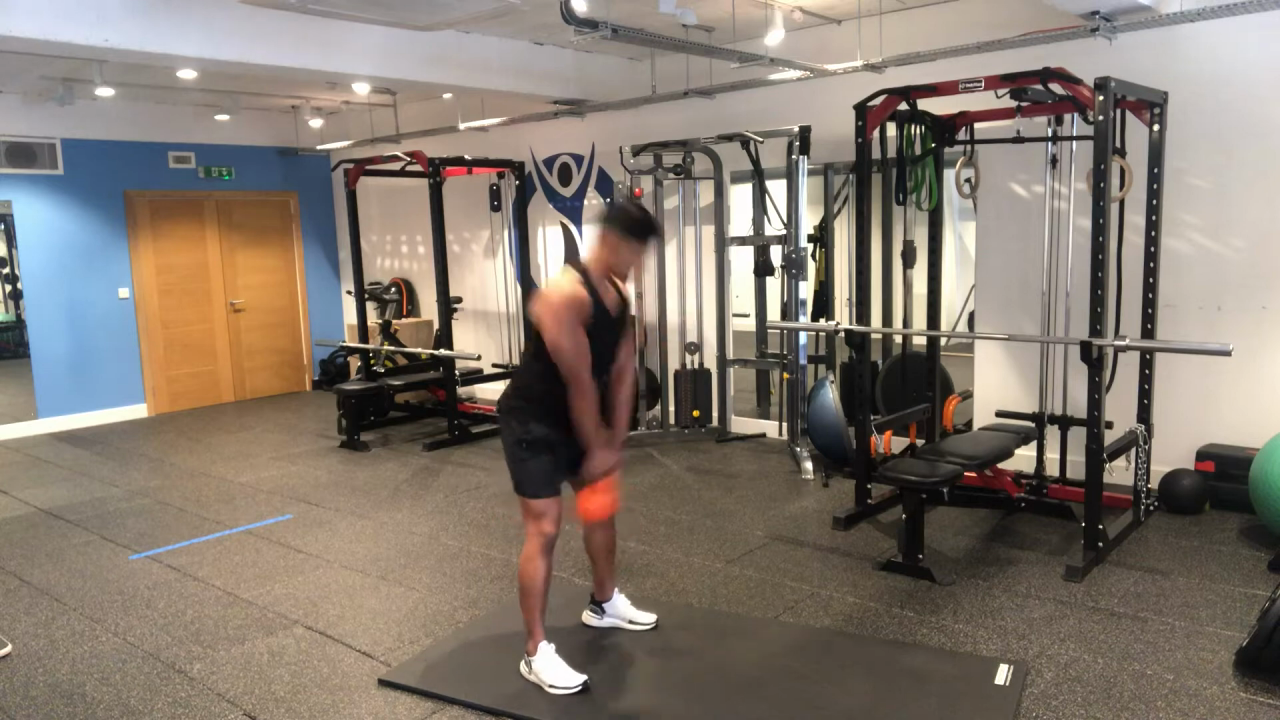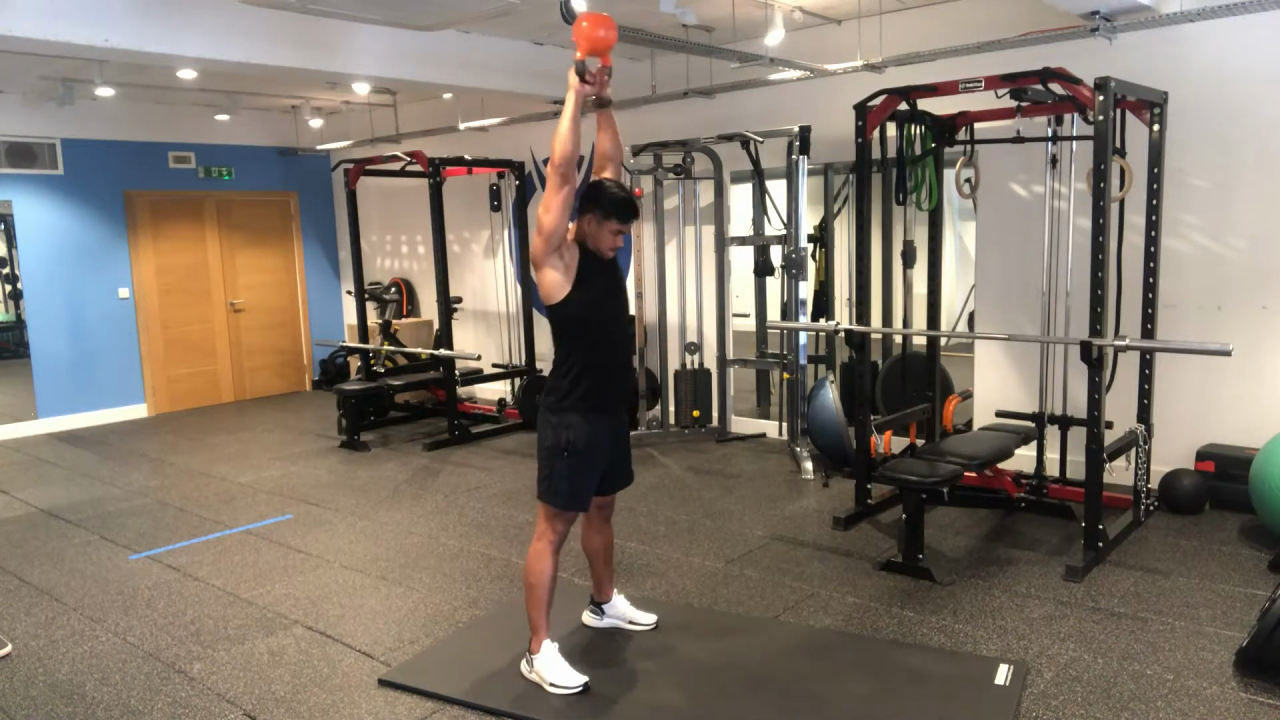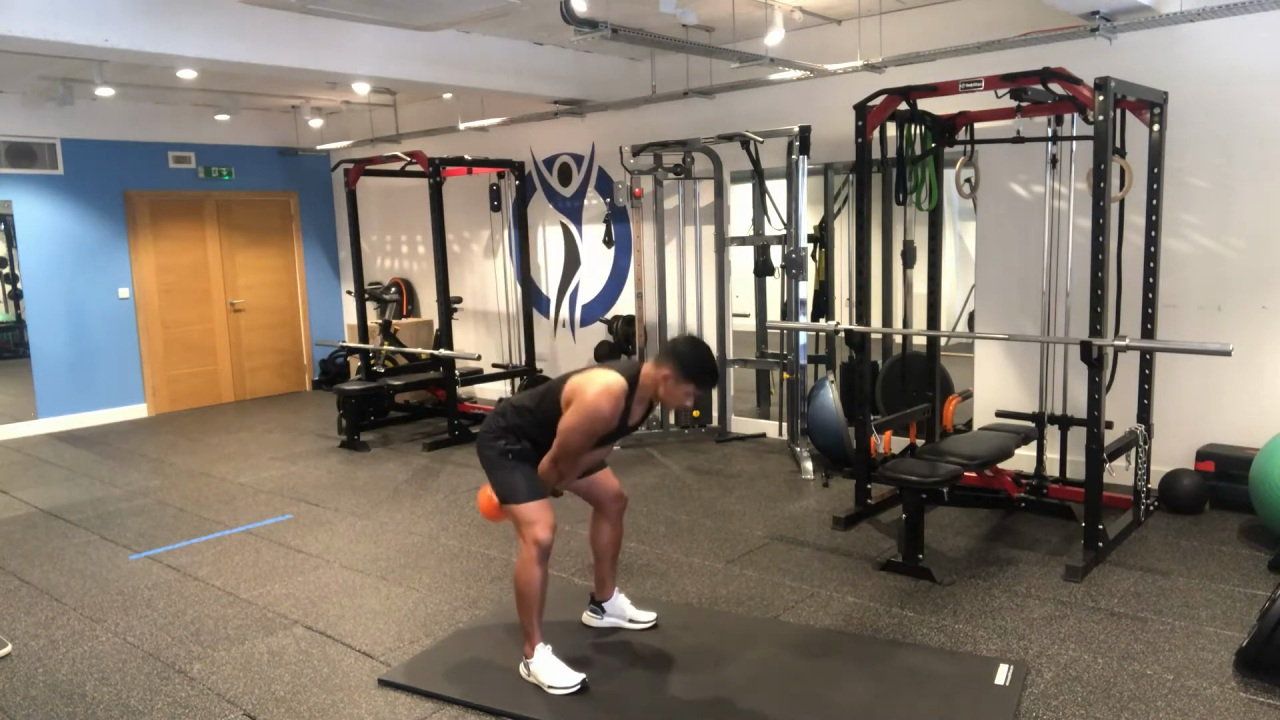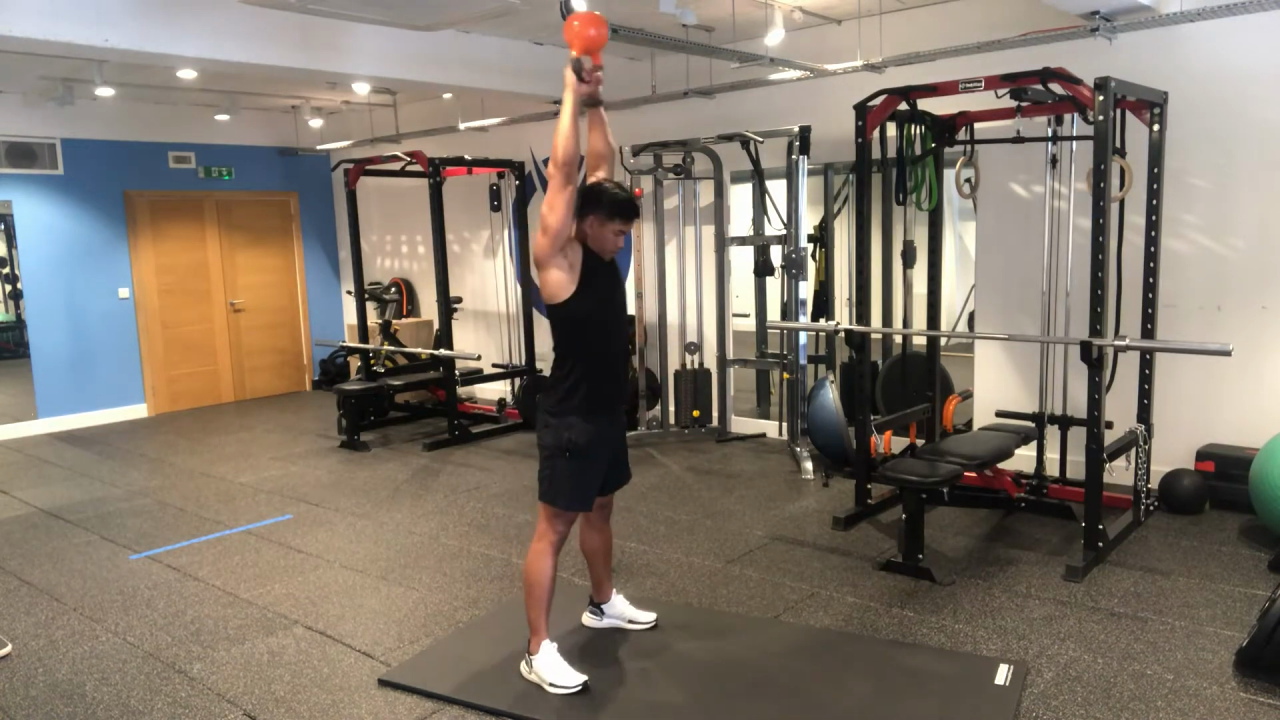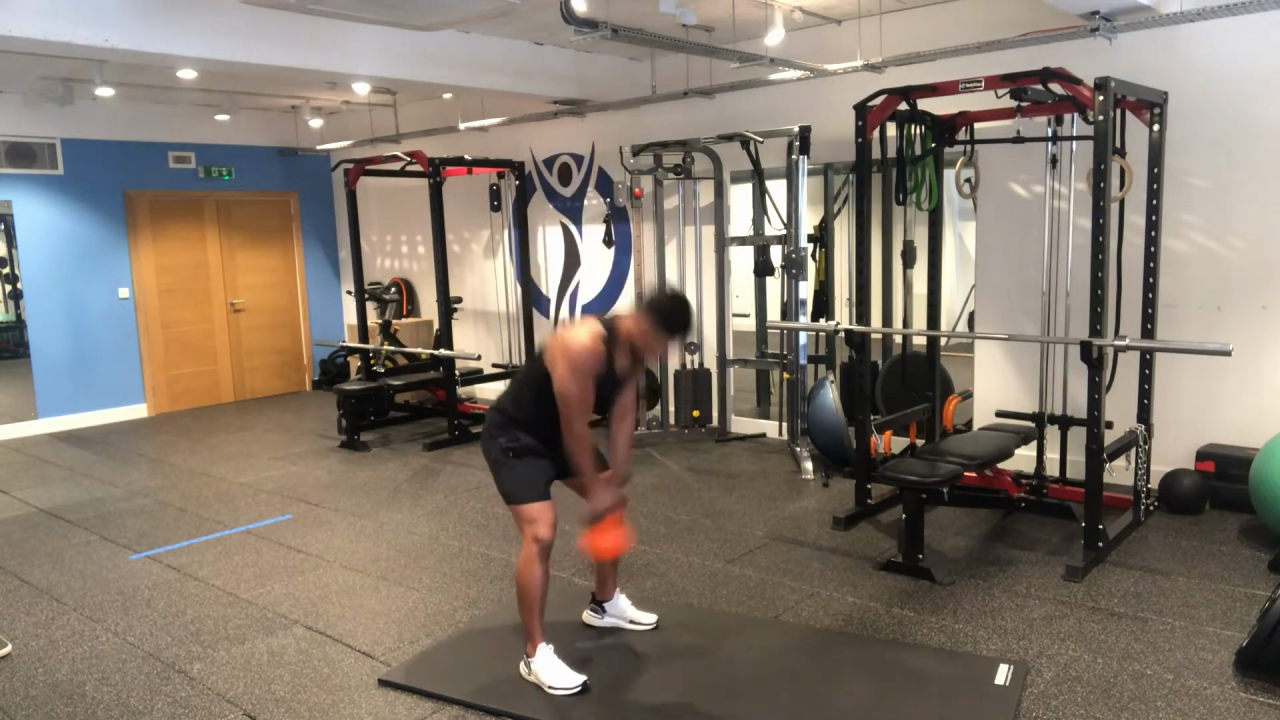
dt=1s
person 1, frame 1
left shoulder: (616, 295)
right shoulder: (567, 295)
left elbow: (623, 373)
right elbow: (579, 383)
left wrist: (614, 442)
right wrist: (594, 450)
left hip: (579, 418)
right hip: (531, 420)
right knee: (544, 529)
left ankle: (604, 603)
right ankle: (536, 653)
person 1, frame 2
left shoulder: (601, 252)
right shoulder: (555, 257)
left elbow: (610, 166)
right elbow: (560, 174)
left wrist: (602, 104)
right wrist: (573, 99)
left hip: (610, 410)
right hip: (571, 417)
left knee: (601, 511)
right knee: (554, 528)
left ankle: (604, 604)
right ankle: (538, 652)
person 1, frame 3
left shoulder: (645, 392)
right shoulder: (603, 397)
left elbow: (599, 447)
right elbow: (558, 459)
left wrist: (562, 483)
right wrist: (541, 494)
left hip: (554, 442)
right hip: (509, 440)
left knee: (613, 499)
right knee: (539, 535)
left ankle: (604, 602)
right ankle: (534, 655)
person 1, frame 4
left shoulder: (602, 254)
right shoulder: (559, 257)
left elbow: (602, 165)
right elbow: (563, 173)
left wrist: (594, 104)
right wrist: (571, 99)
left hip: (608, 414)
right hip: (571, 419)
left knee: (599, 513)
right knee: (554, 529)
left ankle: (603, 603)
right ankle: (538, 652)
person 1, frame 5
left shoulder: (632, 349)
right shoulder: (583, 345)
left elbow: (624, 415)
right elbow: (575, 428)
left wrist: (613, 476)
right wrist: (593, 486)
left hip: (555, 433)
right hip: (515, 437)
left knee: (614, 498)
right knee: (541, 533)
left ankle: (604, 602)
right ankle: (534, 653)
